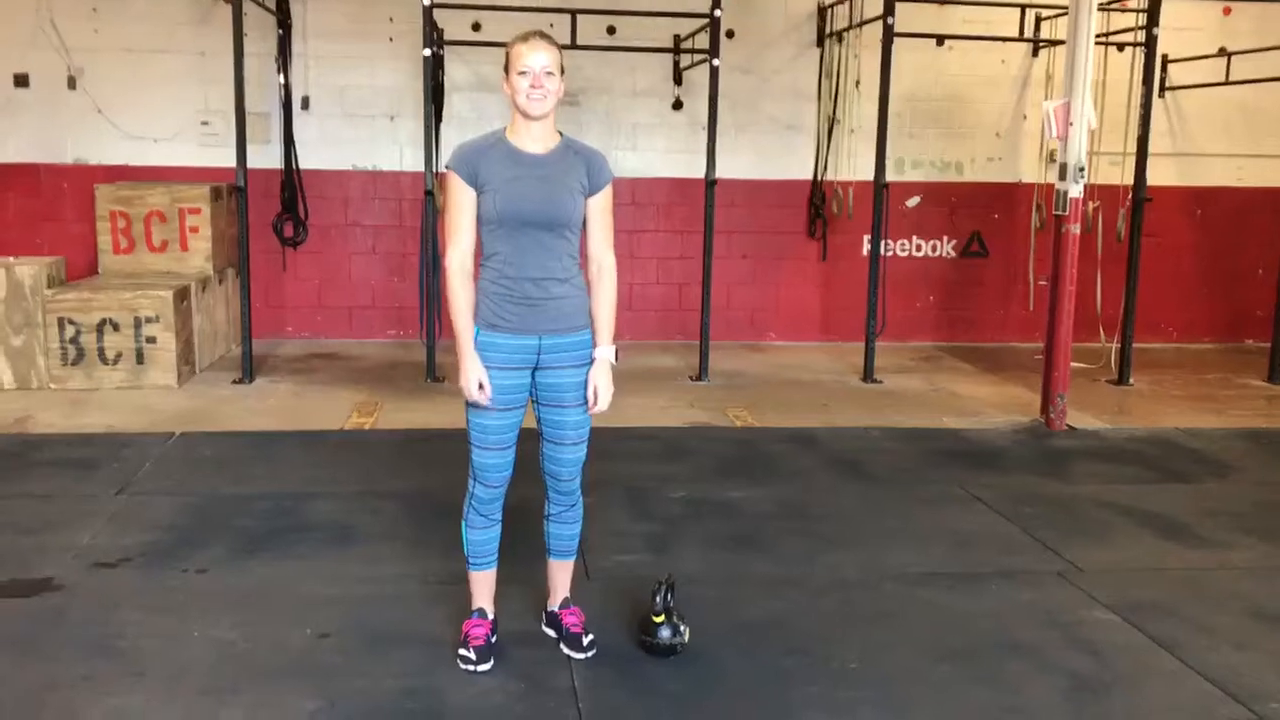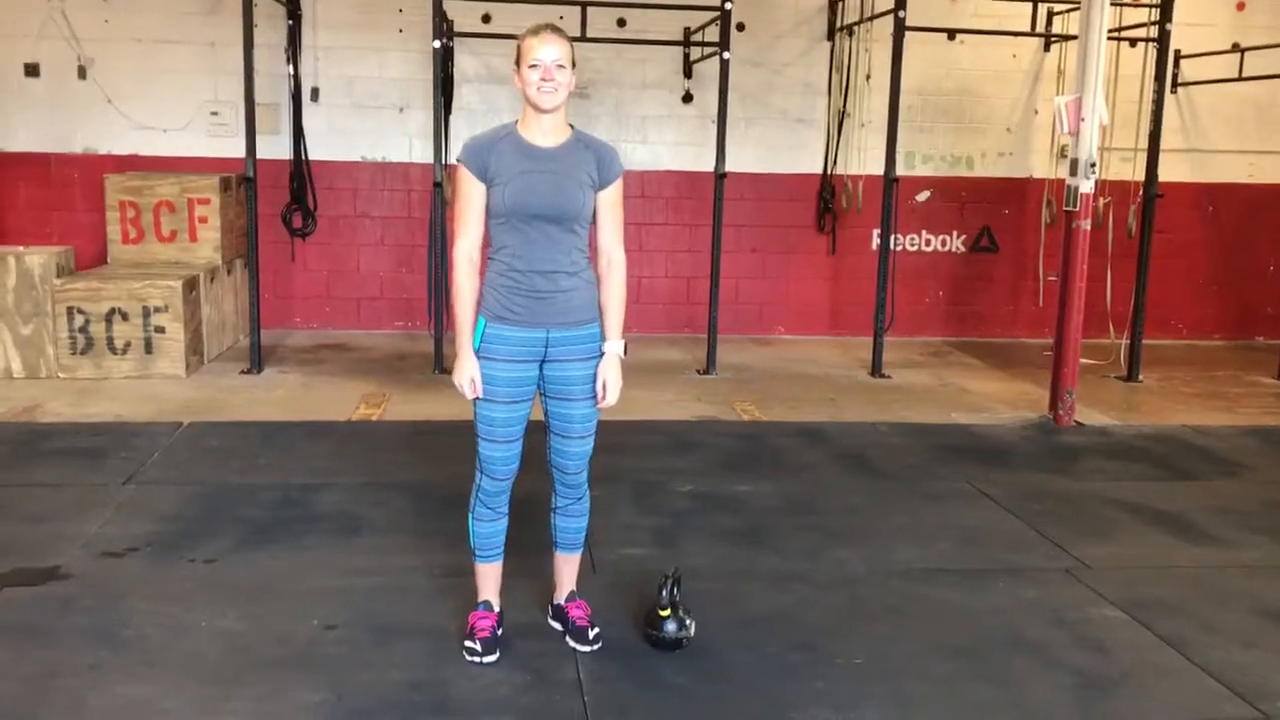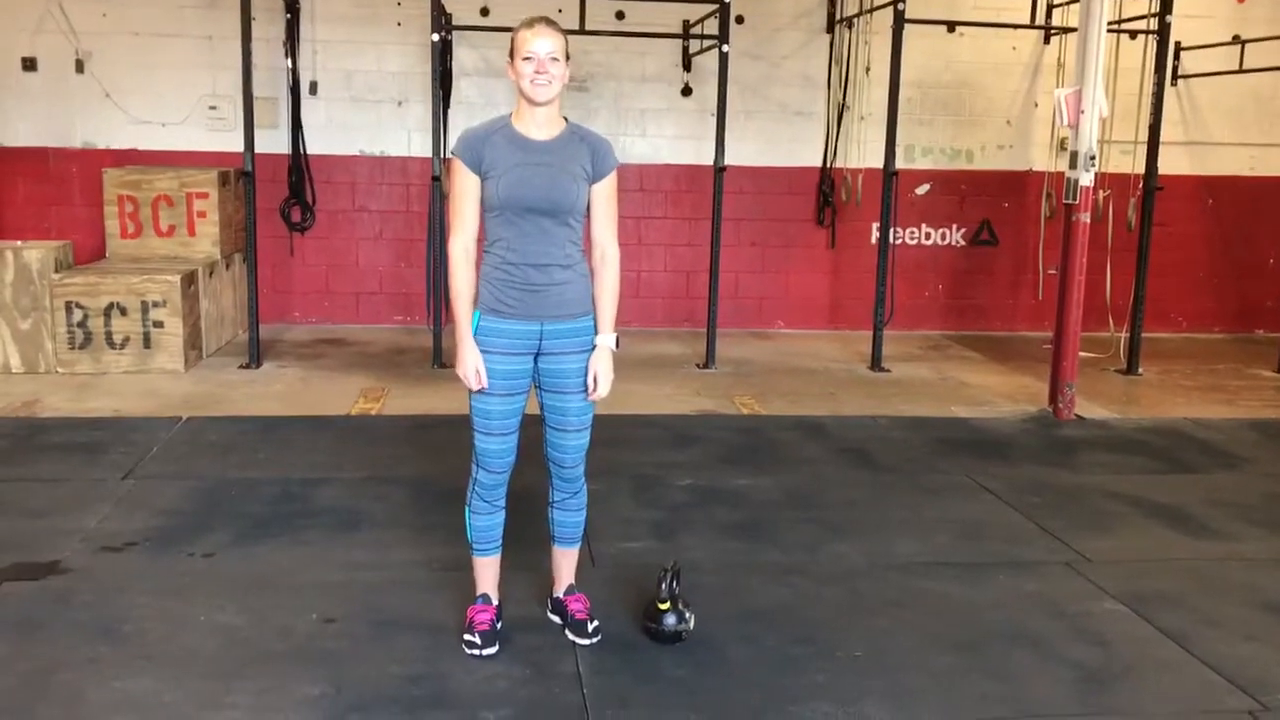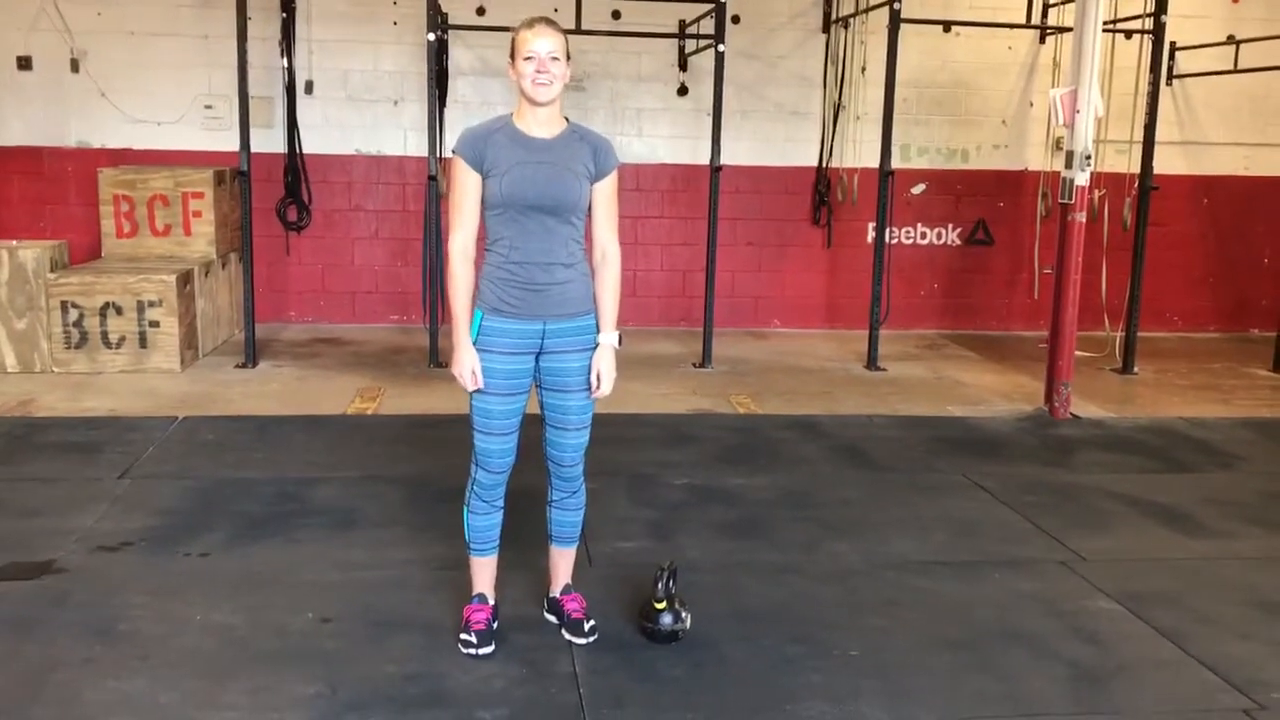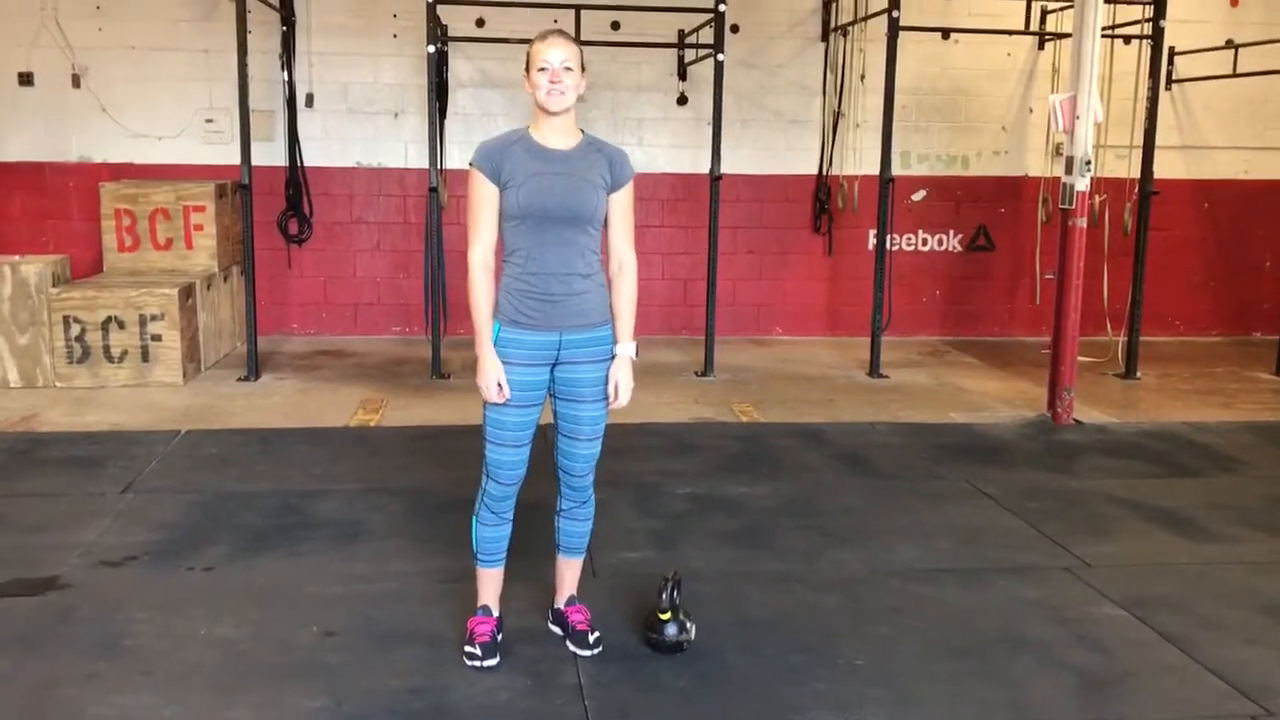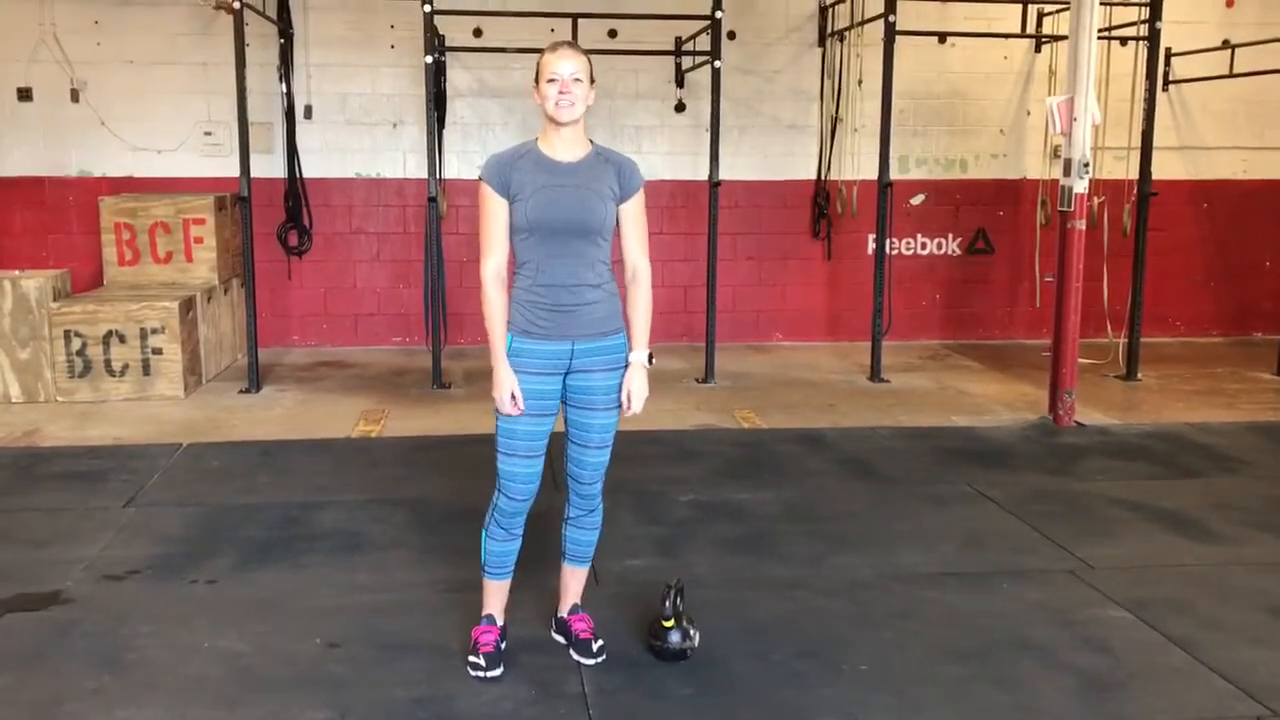
dt=0.5s
person 1, frame 1
left shoulder: (588, 164)
right shoulder: (472, 158)
left elbow: (602, 263)
right elbow: (458, 261)
left wrist: (604, 353)
right wrist: (467, 351)
left hip: (570, 343)
right hip: (499, 342)
left knee: (565, 482)
right knee: (488, 484)
left ankle: (561, 607)
right ankle: (481, 615)
person 1, frame 2
left shoulder: (600, 158)
right shoulder: (483, 151)
left elbow: (612, 258)
right elbow: (465, 254)
left wrist: (613, 350)
right wrist: (463, 346)
left hip: (577, 338)
right hip: (504, 336)
left knee: (572, 476)
right knee: (494, 477)
left ankle: (567, 599)
right ankle: (486, 607)
person 1, frame 3
left shoulder: (594, 151)
right shoulder: (477, 145)
left elbow: (605, 251)
right elbow: (461, 247)
left wrist: (605, 341)
right wrist: (464, 338)
left hip: (572, 329)
right hip: (499, 328)
left knee: (569, 469)
right knee: (491, 470)
left ankle: (566, 593)
right ankle: (485, 601)
person 1, frame 4
left shoulder: (594, 150)
right shoulder: (478, 143)
left elbow: (606, 251)
right elbow: (461, 245)
left wrist: (608, 340)
right wrist: (460, 337)
left hip: (573, 329)
right hip: (501, 328)
left knee: (568, 468)
right knee: (490, 468)
left ankle: (562, 592)
right ankle: (482, 599)
person 1, frame 5
left shoulder: (610, 161)
right shoulder: (496, 155)
left elbow: (622, 262)
right elbow: (480, 257)
left wrist: (624, 350)
right wrist: (485, 349)
left hip: (590, 341)
right hip: (517, 338)
left knee: (578, 480)
right knee: (501, 480)
left ankle: (567, 603)
right ankle: (487, 611)
person 1, frame 6
left shoulder: (620, 171)
right shoulder: (505, 169)
left elbow: (637, 270)
right elbow: (493, 272)
left wrist: (639, 358)
right wrist: (500, 362)
left hip: (601, 349)
right hip: (531, 348)
left knee: (587, 488)
right knee: (514, 491)
left ankle: (570, 611)
right ankle: (491, 621)
